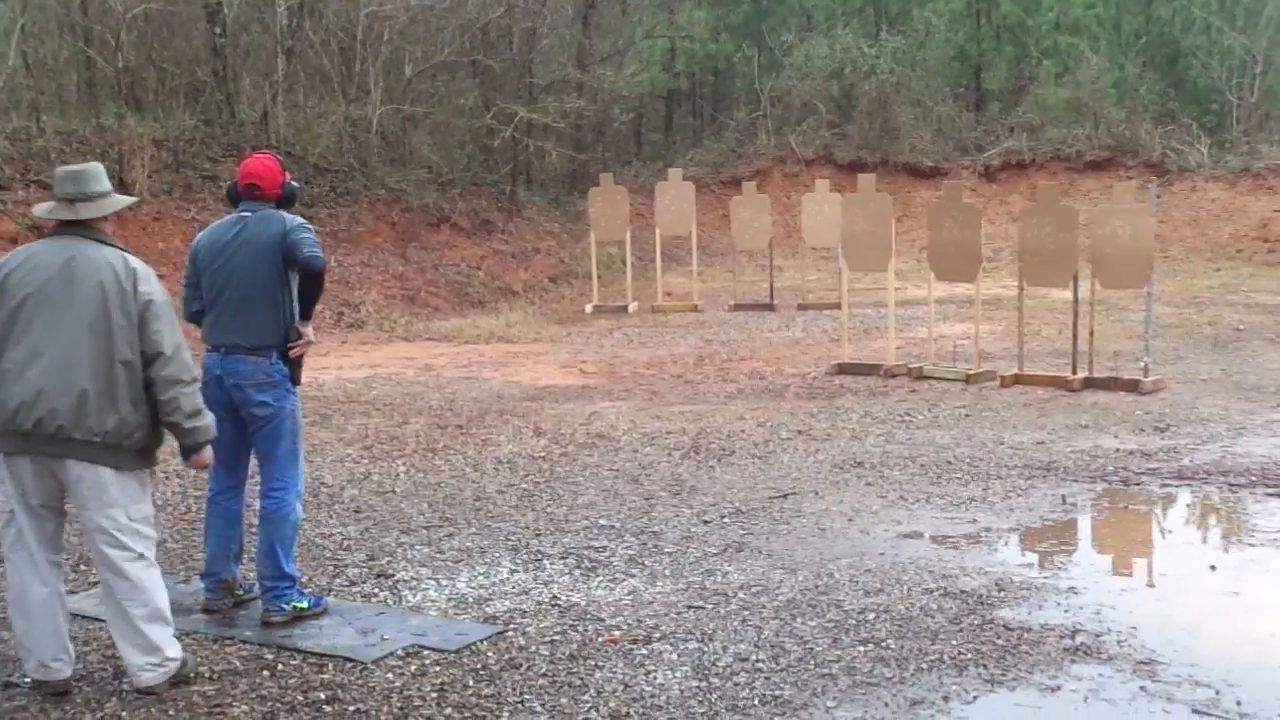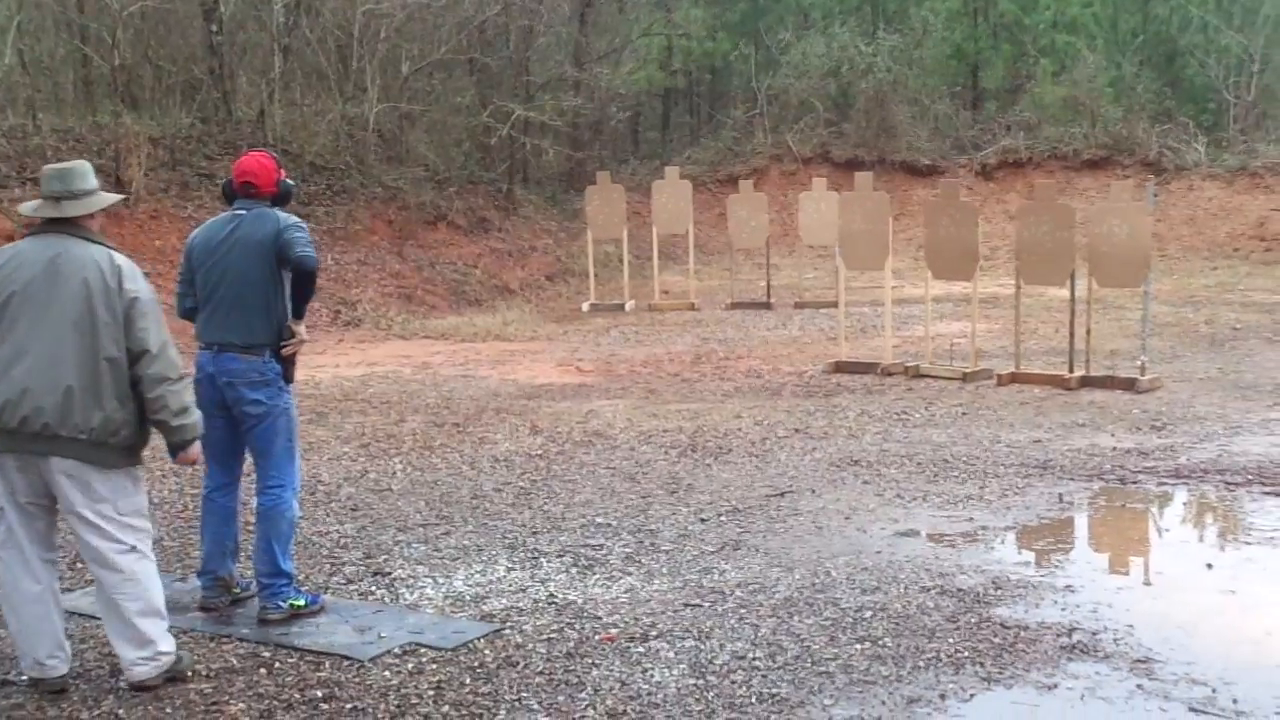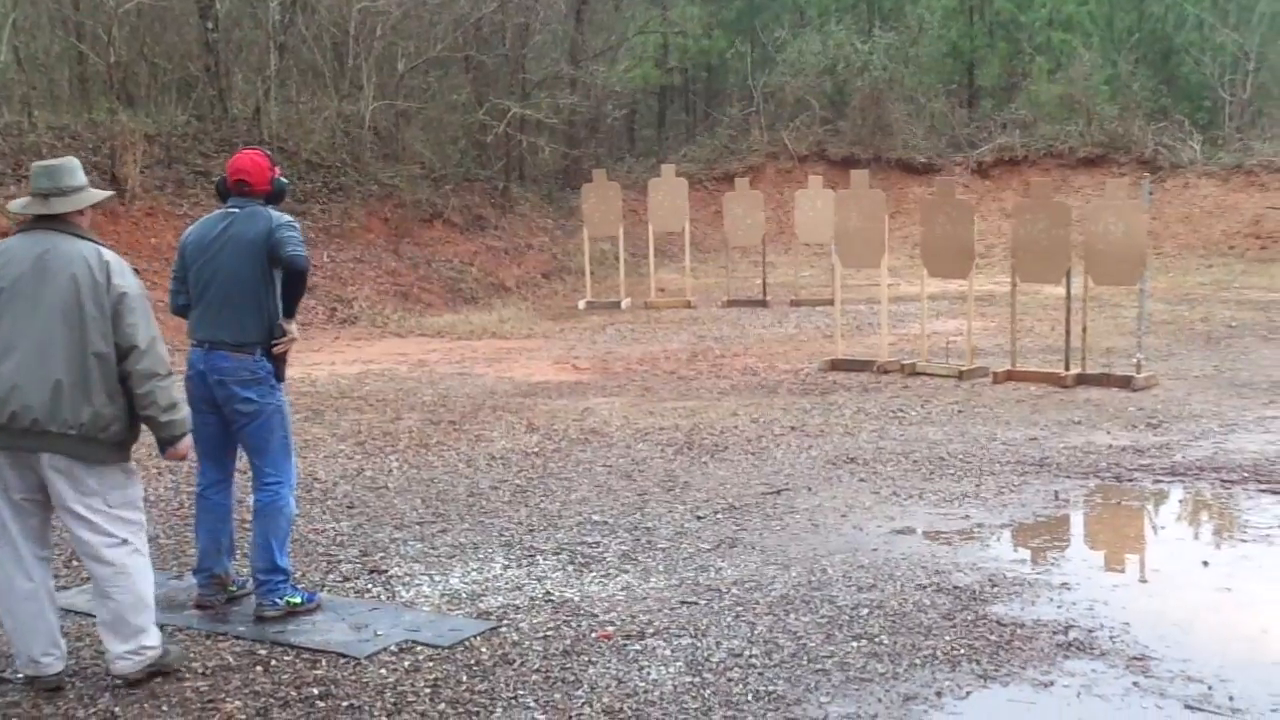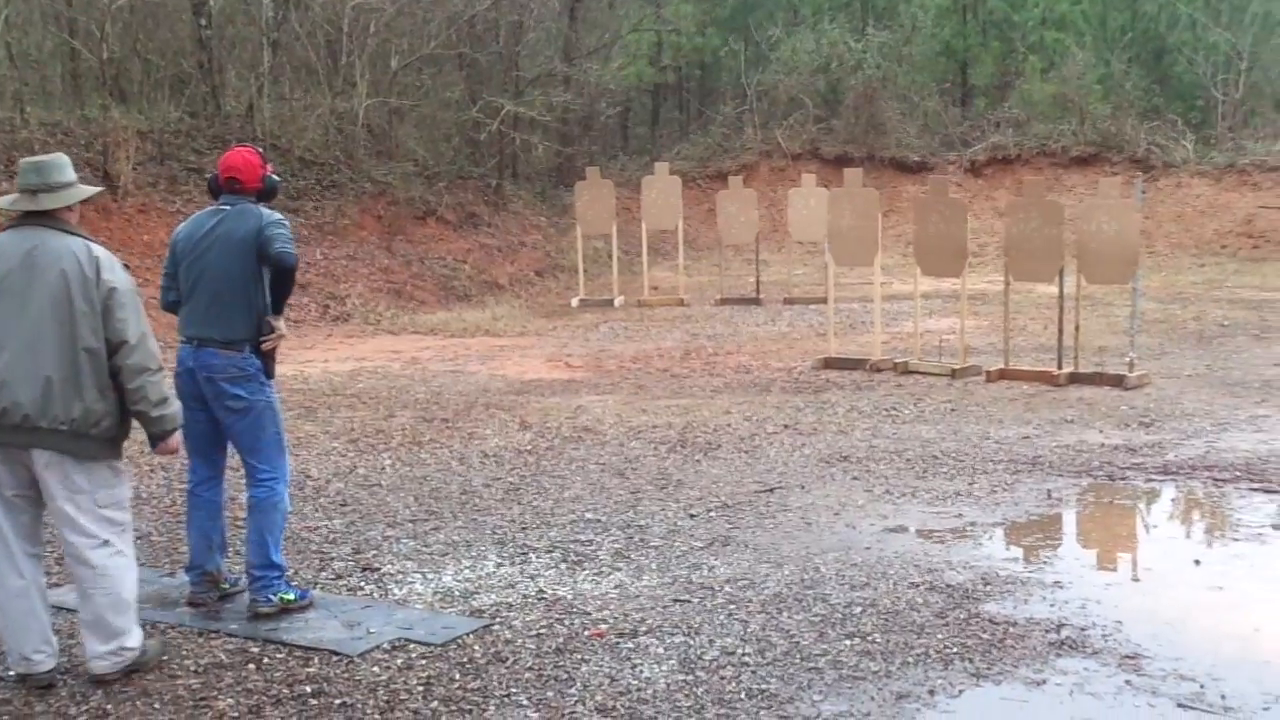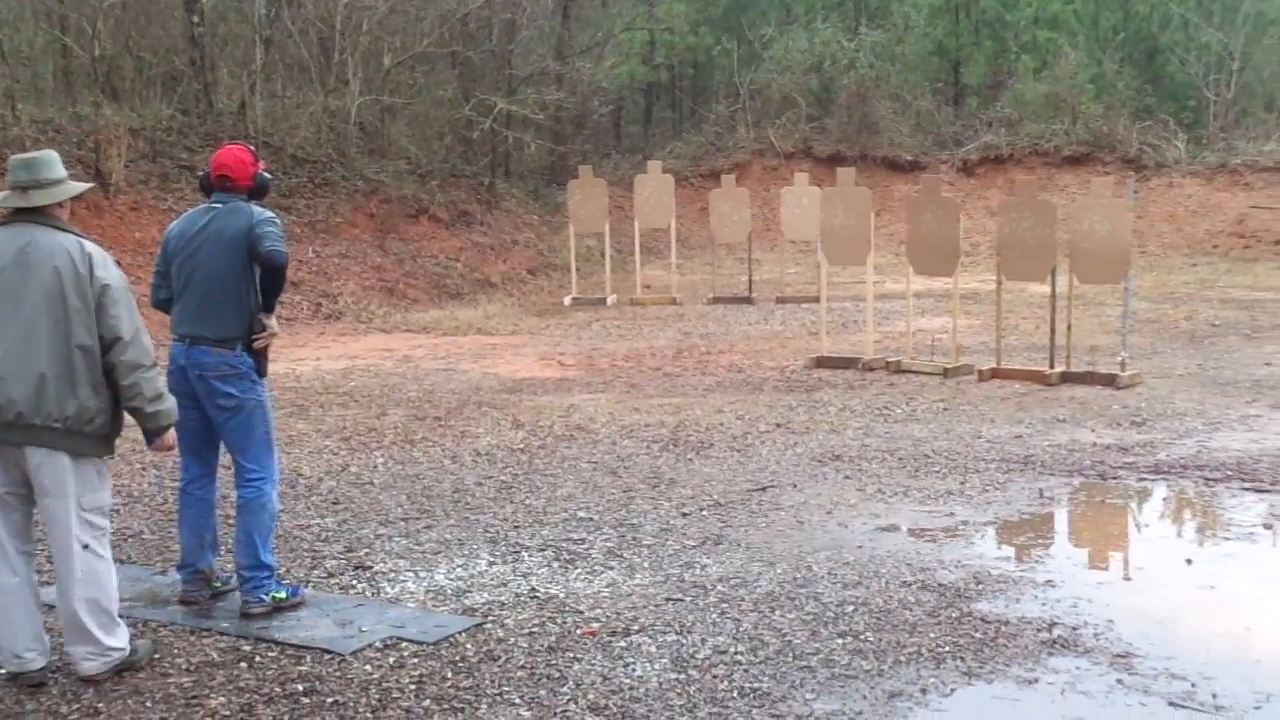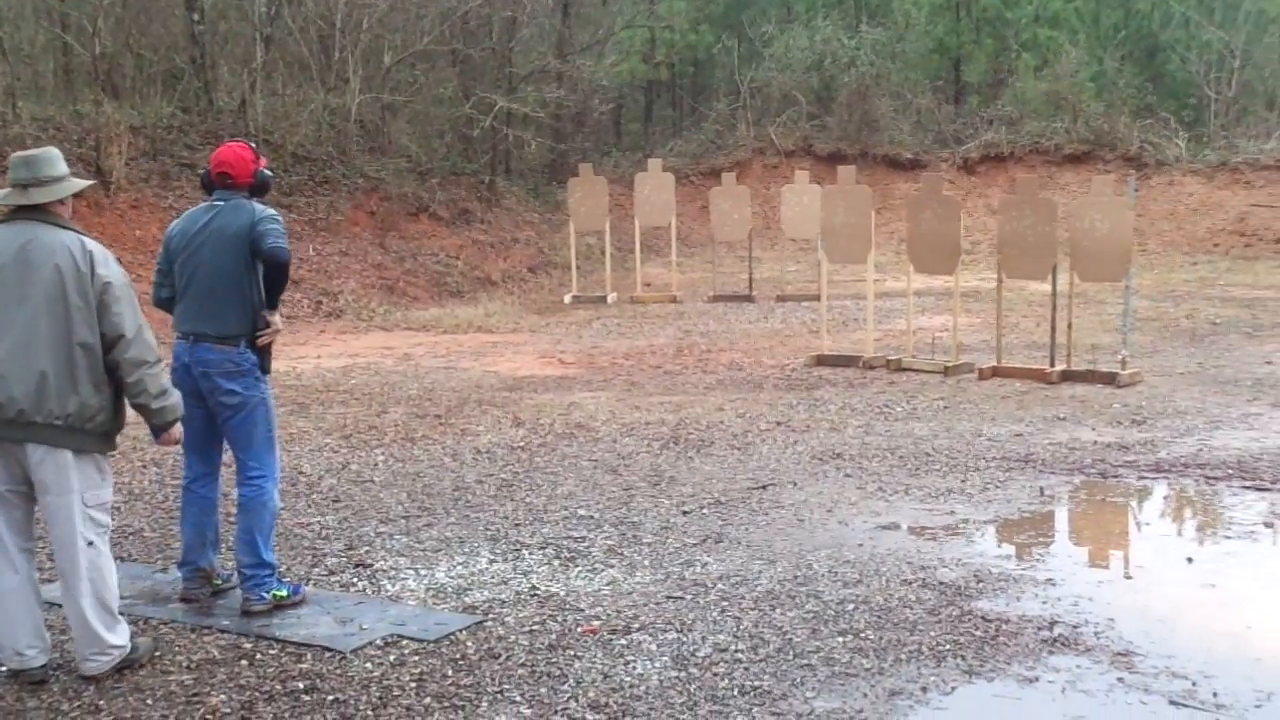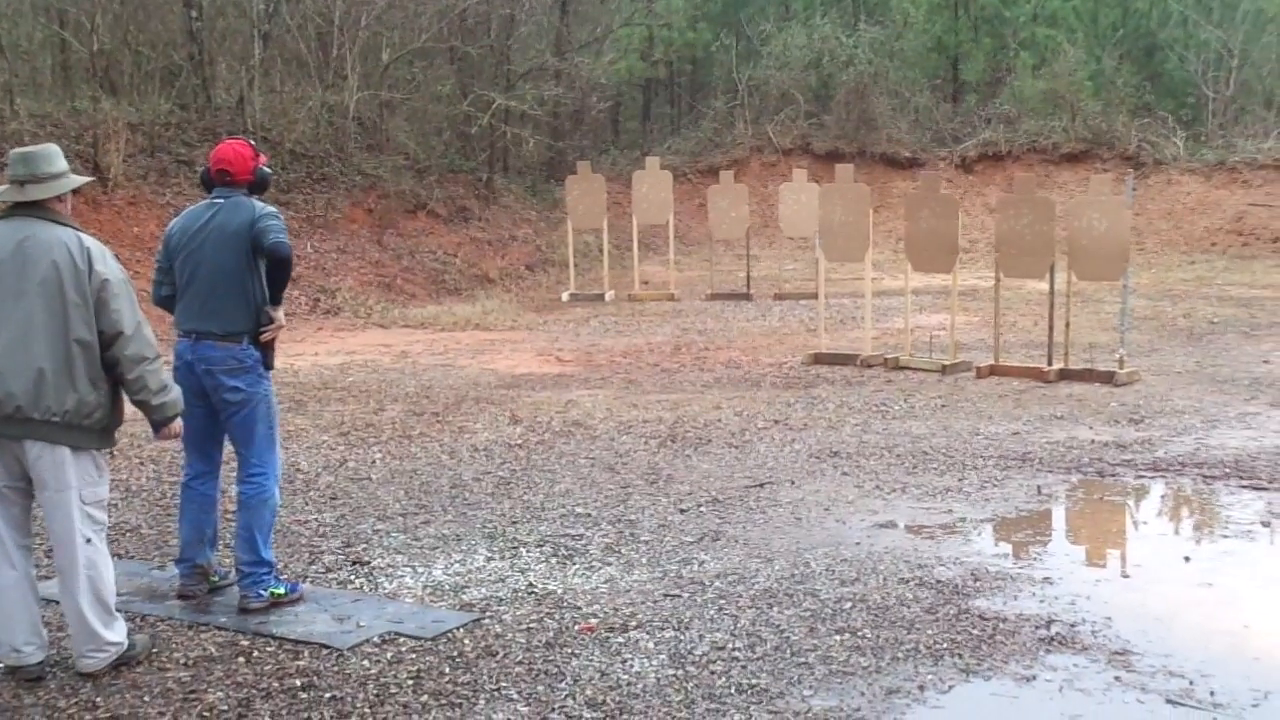
dt=0.1s
person 1, frame 1
right shoulder: (130, 273)
right elbow: (169, 365)
right wrist: (195, 435)
right hip: (102, 436)
right knee: (126, 553)
left ankle: (49, 667)
right ankle: (155, 663)
person 1, frame 2
right shoulder: (116, 270)
right elbow: (155, 362)
right wrist: (182, 432)
right hip: (89, 435)
right knee: (121, 547)
left ankle: (45, 665)
right ankle: (150, 657)
person 1, frame 3
right shoulder: (105, 266)
right elbow: (144, 358)
right wrist: (171, 428)
right hip: (80, 430)
right knee: (114, 540)
right ankle: (136, 650)
person 1, frame 4
right shoulder: (94, 262)
right elbow: (134, 352)
right wrist: (161, 422)
right hip: (70, 425)
right knee: (101, 538)
right ankle: (114, 648)
person 1, frame 5
right shoulder: (86, 258)
right elbow: (128, 349)
right wrist: (156, 418)
right hip: (63, 422)
right knee: (82, 544)
right ankle: (100, 650)
person 1, frame 6
right shoulder: (87, 256)
right elbow: (131, 346)
right wrist: (162, 413)
right hip: (63, 420)
right knee: (81, 541)
right ankle: (102, 649)
person 1, frame 7
right shoulder: (86, 253)
right elbow: (130, 343)
right wrist: (162, 408)
right hip: (61, 417)
right knee: (79, 537)
right ankle: (99, 646)
person 2, frame 1
left shoulder: (206, 238)
right shoulder: (288, 226)
left elbow: (192, 310)
right elbow: (313, 265)
right wrist: (304, 319)
left hip: (215, 368)
right hip: (265, 371)
left knee: (224, 483)
right knee: (281, 486)
left ankle: (220, 585)
right ankle: (280, 597)
person 2, frame 2
left shoulder: (201, 235)
right shoulder: (283, 225)
left elbow: (186, 306)
right elbow: (306, 264)
right wrist: (297, 318)
left hip: (209, 366)
right hip: (258, 369)
left knee: (219, 482)
right knee: (278, 483)
left ankle: (216, 583)
right ankle: (278, 595)
person 2, frame 3
left shoulder: (195, 233)
right shoulder: (275, 223)
left elbow: (179, 303)
right elbow: (297, 264)
right wrist: (287, 317)
left hip: (201, 363)
right hip: (250, 367)
left knee: (212, 479)
right knee: (274, 480)
left ankle: (213, 581)
right ankle: (274, 592)
person 2, frame 4
left shoulder: (186, 229)
right shoulder: (265, 221)
left elbow: (169, 299)
right elbow: (285, 261)
right wrist: (275, 313)
left hip: (190, 360)
right hip: (239, 364)
left knee: (204, 475)
right knee: (268, 475)
left ankle: (205, 579)
right ankle: (268, 587)
person 2, frame 5
left shoulder: (178, 227)
right shoulder: (256, 219)
left elbow: (160, 297)
right elbow: (275, 259)
right wrist: (266, 312)
left hip: (182, 358)
right hip: (230, 362)
left knee: (196, 473)
right knee: (256, 475)
left ankle: (197, 577)
right ankle: (259, 588)
person 2, frame 6
left shoulder: (180, 225)
right shoulder: (258, 216)
left elbow: (162, 295)
right elbow: (277, 255)
right wrist: (270, 308)
left hip: (187, 356)
right hip: (234, 360)
left knee: (199, 471)
right knee: (258, 474)
left ankle: (197, 574)
right ankle: (259, 586)
person 2, frame 7
left shoulder: (180, 223)
right shoulder: (258, 213)
left elbow: (162, 294)
right elbow: (280, 251)
right wrist: (273, 305)
left hip: (188, 354)
right hip: (237, 357)
left knee: (199, 468)
right knee: (258, 471)
left ankle: (194, 571)
right ankle: (257, 583)
